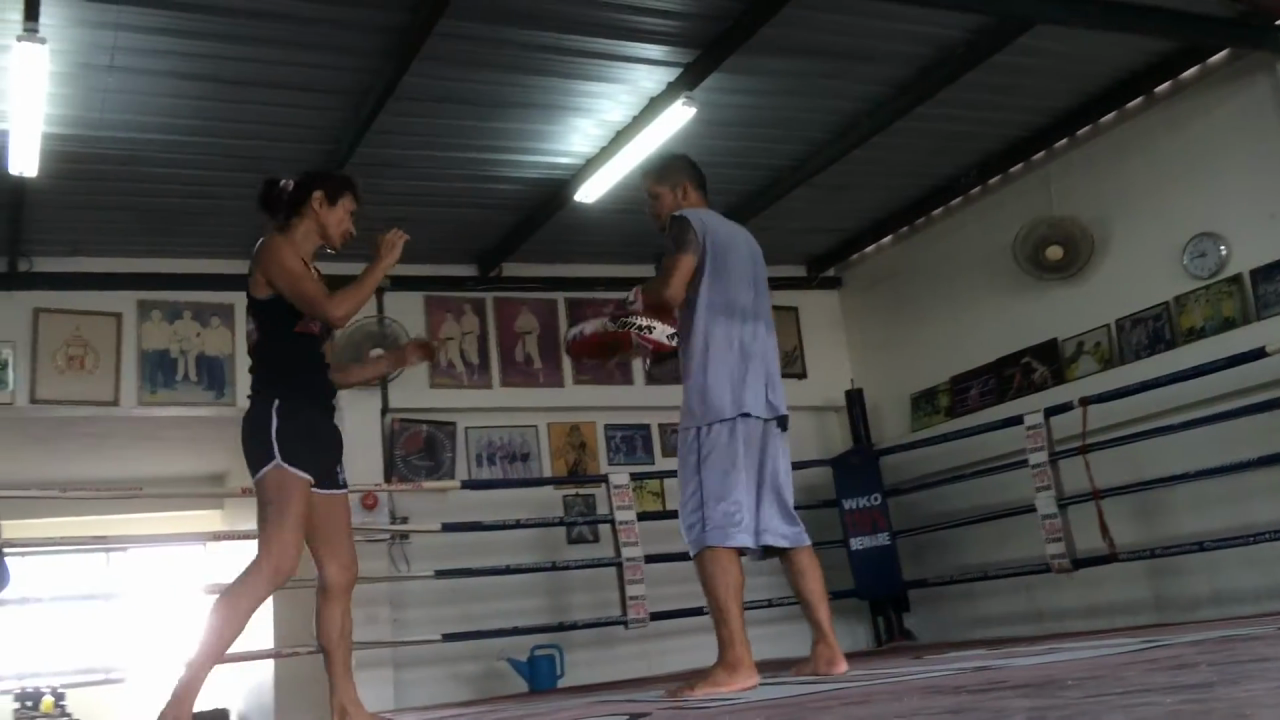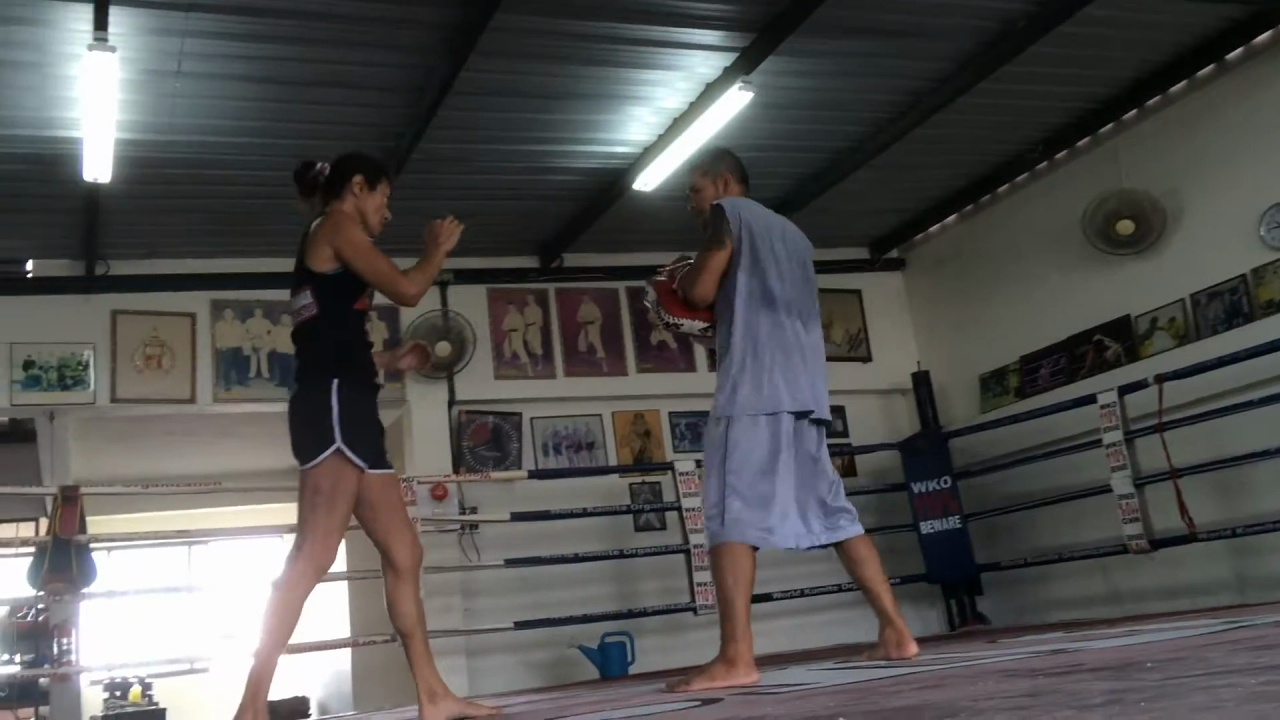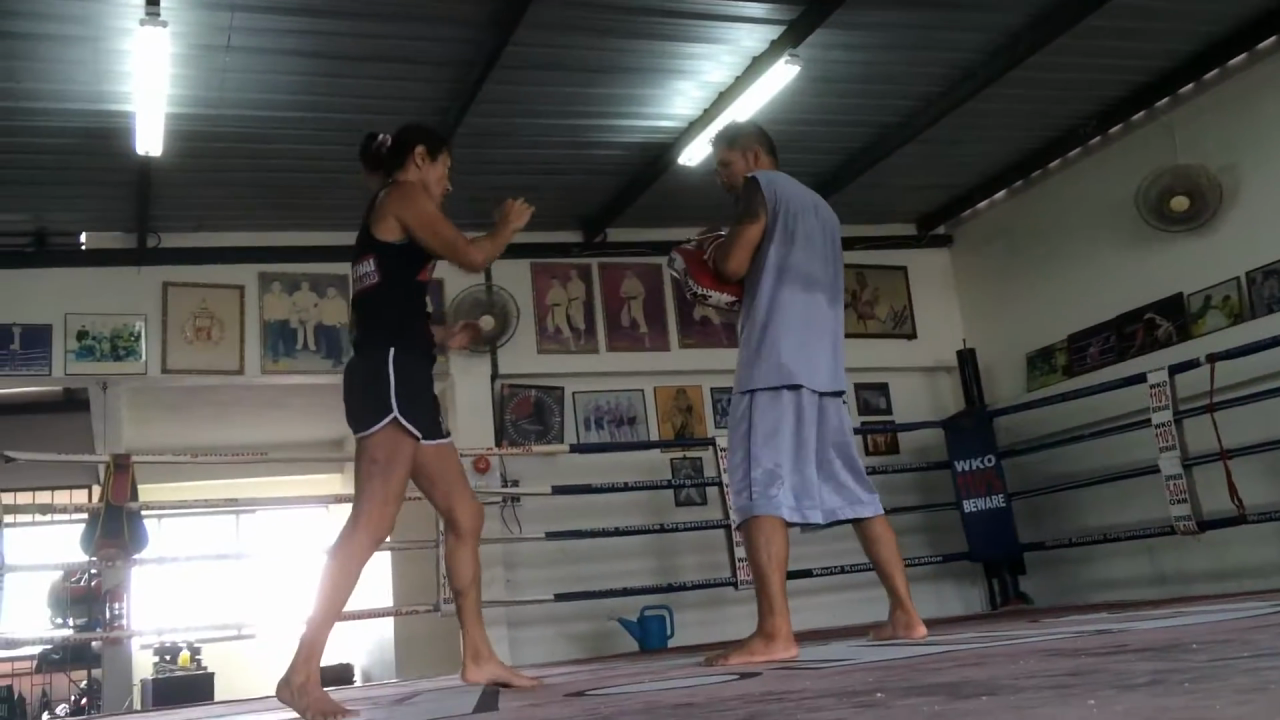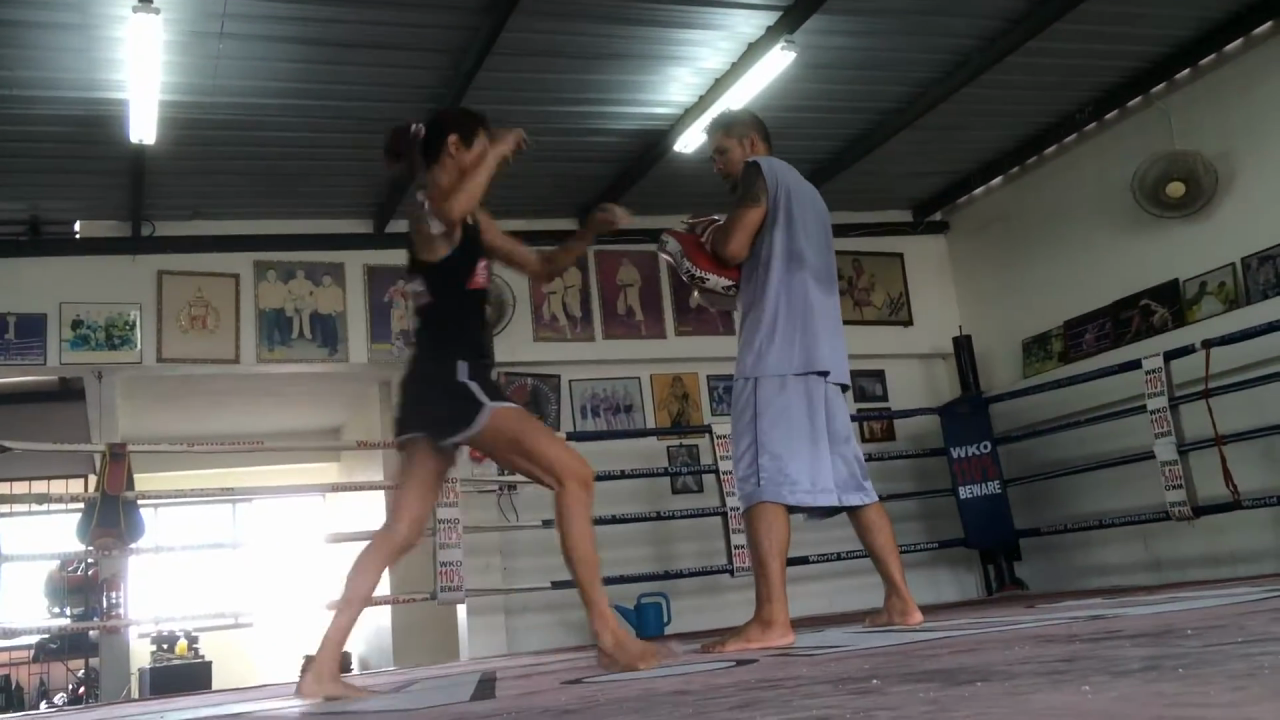
dt=0.4s
person 1, frame 1
left shoulder: (307, 275)
right shoulder: (275, 250)
right elbow: (334, 312)
left wrist: (395, 360)
right wrist: (382, 263)
left hip: (316, 430)
right hip: (280, 422)
left knee: (338, 576)
right knee: (277, 561)
person 1, frame 2
left shoulder: (327, 255)
right shoulder: (336, 225)
right elbow: (406, 289)
left wrist: (391, 359)
right wrist: (438, 248)
left hip: (346, 410)
right hip: (334, 406)
left knee: (403, 554)
right knee: (315, 552)
person 1, frame 3
left shoulder: (387, 225)
right shoulder: (403, 198)
right elbow: (473, 255)
left wrist: (443, 334)
right wrist: (511, 224)
left hip: (403, 380)
right hip: (390, 377)
left knee: (466, 516)
right knee: (372, 521)
left ankle: (479, 657)
right ankle: (302, 672)
person 1, frame 4
left shoulder: (472, 220)
right shoulder: (433, 205)
left elbow: (538, 263)
right elbow: (454, 206)
left wrist: (591, 230)
right wrist: (497, 153)
left hip: (437, 387)
right hip: (451, 382)
left knee: (403, 531)
right knee: (572, 476)
left ankle: (324, 665)
right ankle: (608, 637)
person 2, frame 1
left shoulder: (689, 223)
right shoulder: (742, 238)
left elbow: (669, 293)
left wrist: (643, 293)
right wrist: (672, 334)
left hip: (718, 398)
right hip: (764, 395)
left knee: (711, 525)
right knee: (778, 523)
left ankle: (734, 659)
right ankle: (827, 649)
person 2, frame 2
left shoulder: (727, 214)
right shoulder: (792, 233)
left elbow: (700, 292)
left wrist: (683, 277)
right wrist: (715, 309)
left hip: (751, 390)
right hip: (804, 393)
left knee: (731, 518)
right knee: (833, 516)
left ankle: (736, 656)
right ankle: (895, 631)
person 2, frame 3
left shoulder: (763, 187)
right shoulder: (820, 207)
left elbow: (733, 264)
left wrist: (716, 247)
right wrist: (725, 273)
left hip: (774, 364)
right hip: (822, 365)
left knee: (761, 493)
right knee: (853, 491)
left ankle: (774, 631)
right ankle: (905, 614)
person 2, frame 4
left shoulder: (762, 171)
right shoulder: (803, 193)
left elbow: (733, 248)
left wrist: (709, 233)
right wrist: (714, 268)
left hip: (776, 352)
right hip: (821, 352)
left knee: (763, 478)
right knee: (847, 478)
left ankle: (771, 618)
right ankle: (901, 601)
